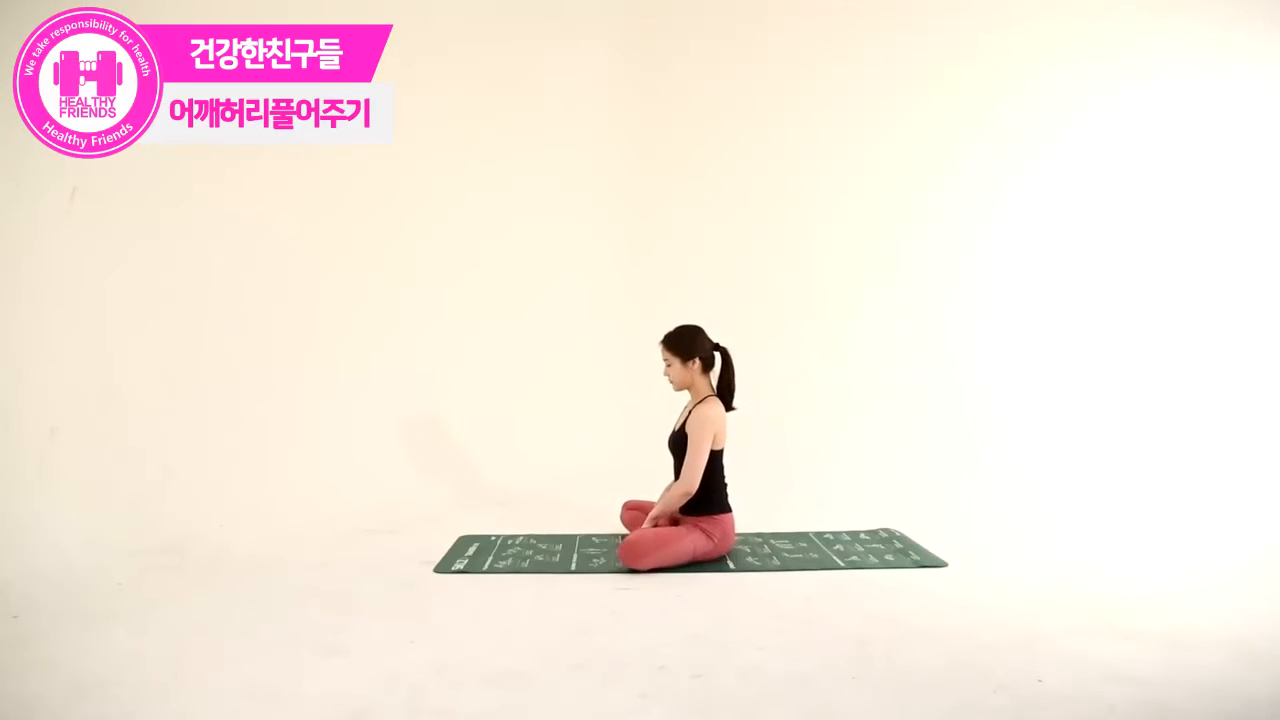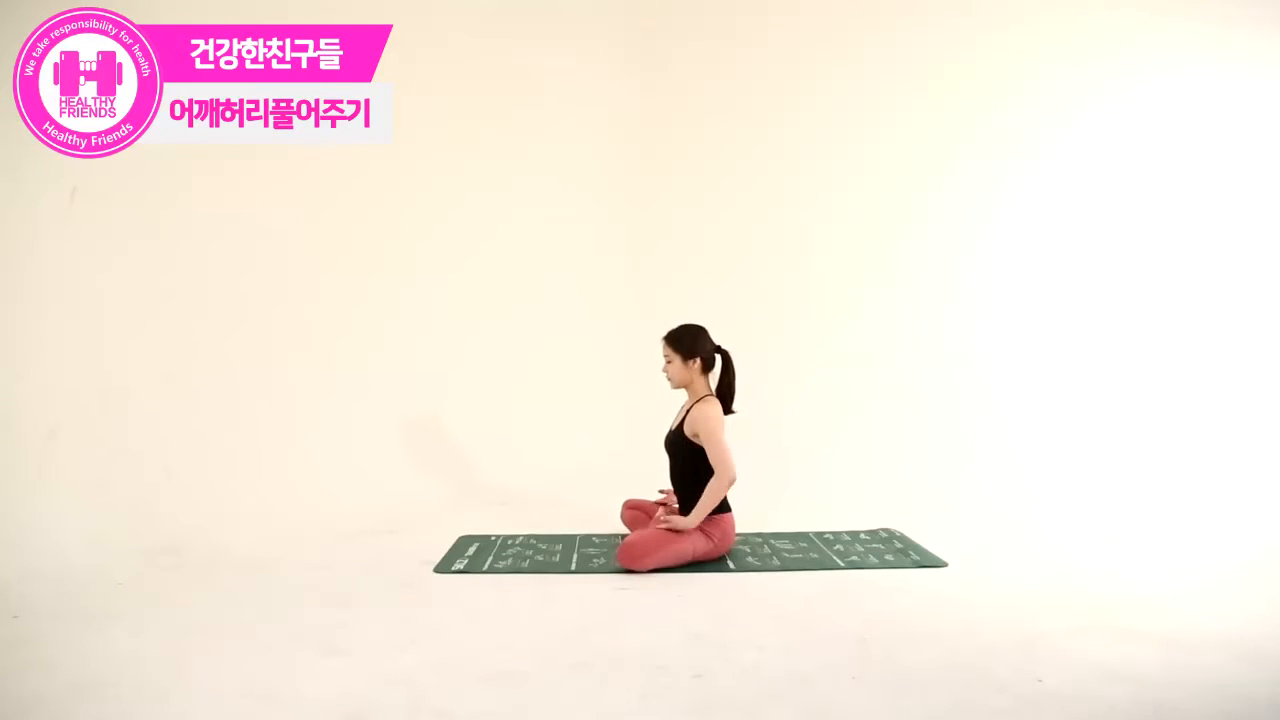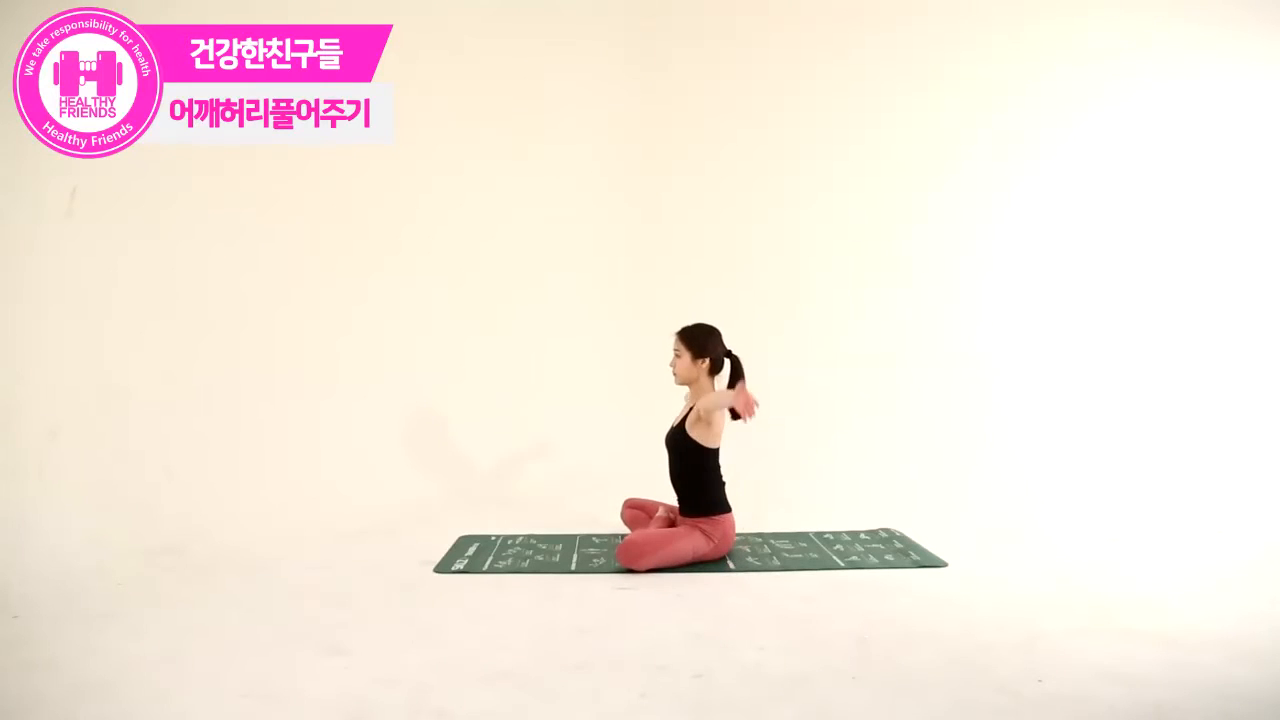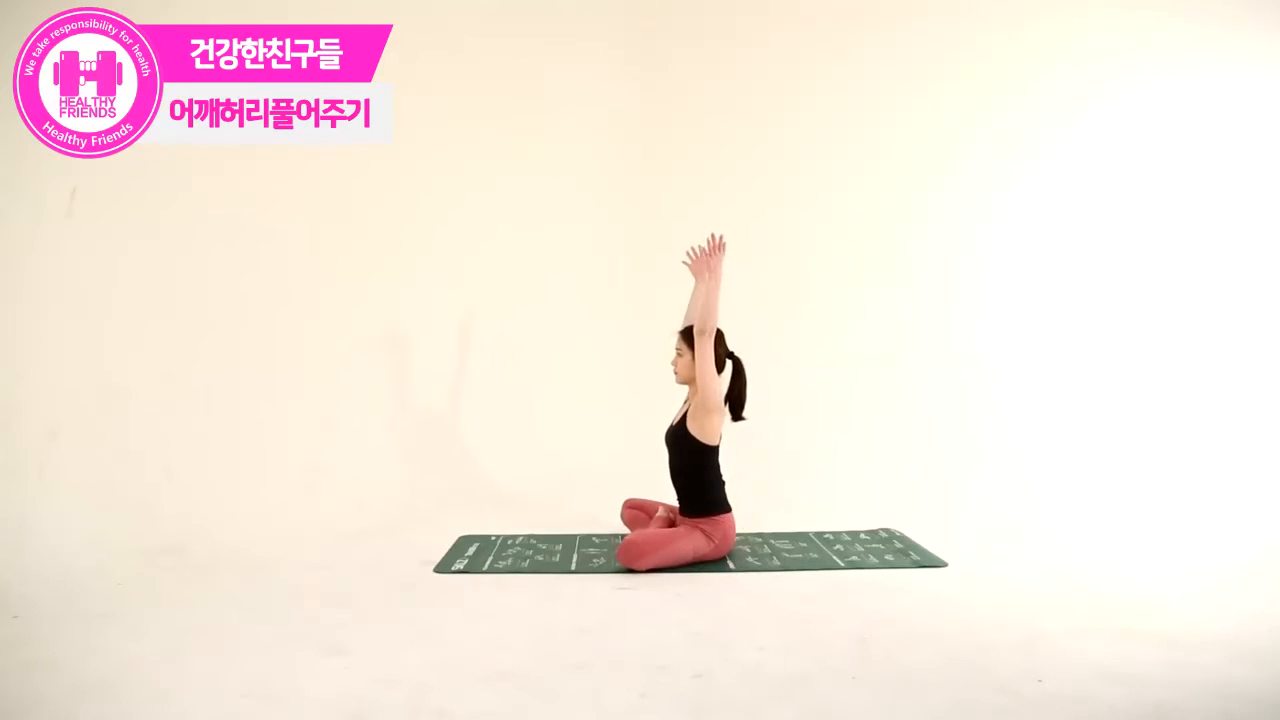
dt=0.5s
person 1, frame 1
left shoulder: (707, 413)
right shoulder: (696, 406)
left elbow: (688, 485)
left wrist: (655, 514)
right wrist: (660, 509)
left hip: (711, 528)
right hip: (692, 517)
left knee: (631, 552)
right knee: (630, 509)
person 1, frame 2
left shoulder: (705, 411)
right shoulder: (693, 406)
left elbow: (726, 474)
left wrist: (691, 520)
right wrist: (679, 496)
left hip: (710, 528)
right hip: (693, 516)
left knee: (629, 553)
right knee: (631, 508)
person 1, frame 3
left shoulder: (709, 411)
right shoulder: (695, 402)
left elbow: (712, 403)
left wrist: (732, 398)
left hip: (711, 528)
right hip: (691, 516)
left knee: (629, 552)
right knee: (631, 507)
person 1, frame 4
left shoulder: (709, 404)
right shoulder: (695, 399)
left elbow: (704, 334)
right elbow: (695, 329)
left wrist: (714, 276)
right wrist: (700, 279)
left hip: (711, 529)
right hip: (692, 517)
left knee: (630, 553)
right knee: (631, 508)
